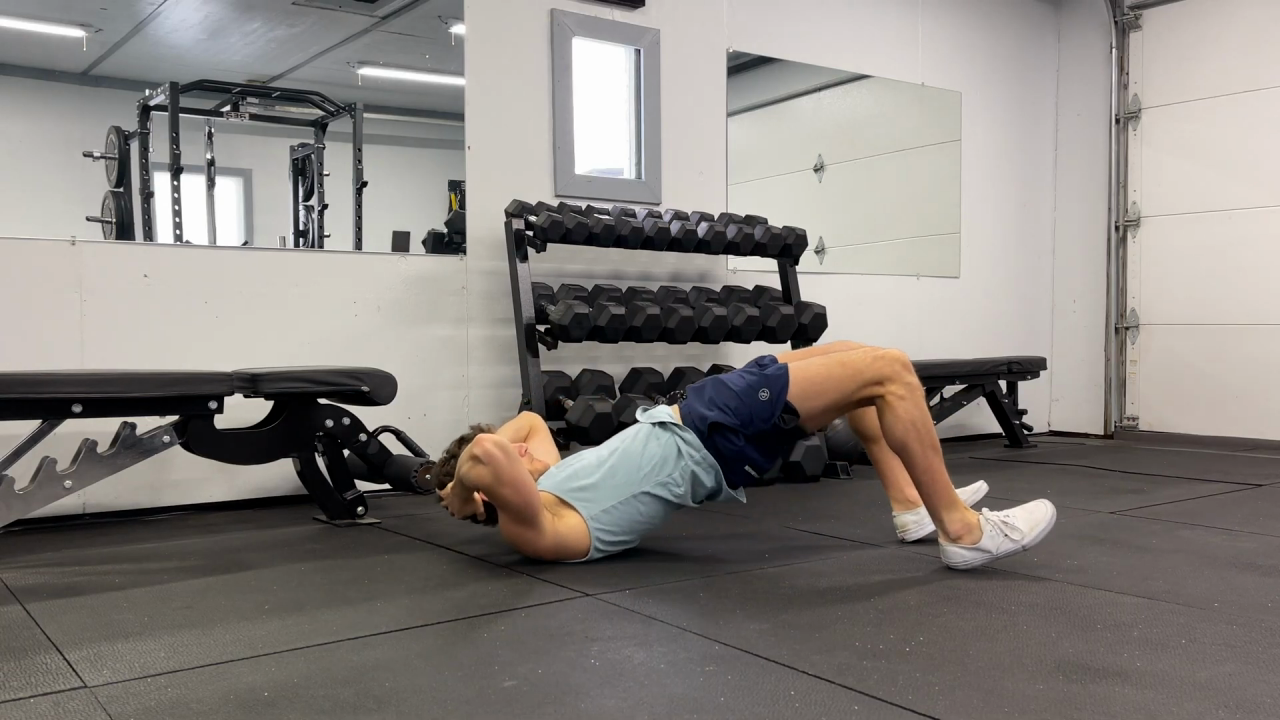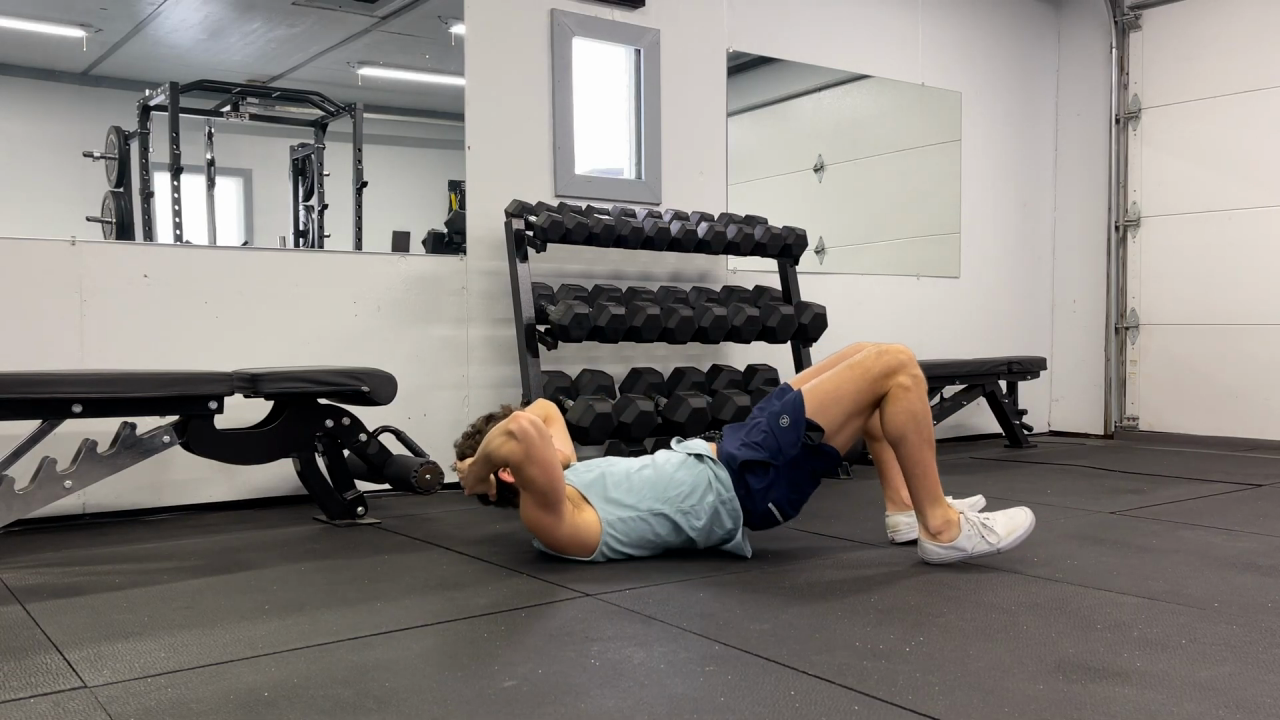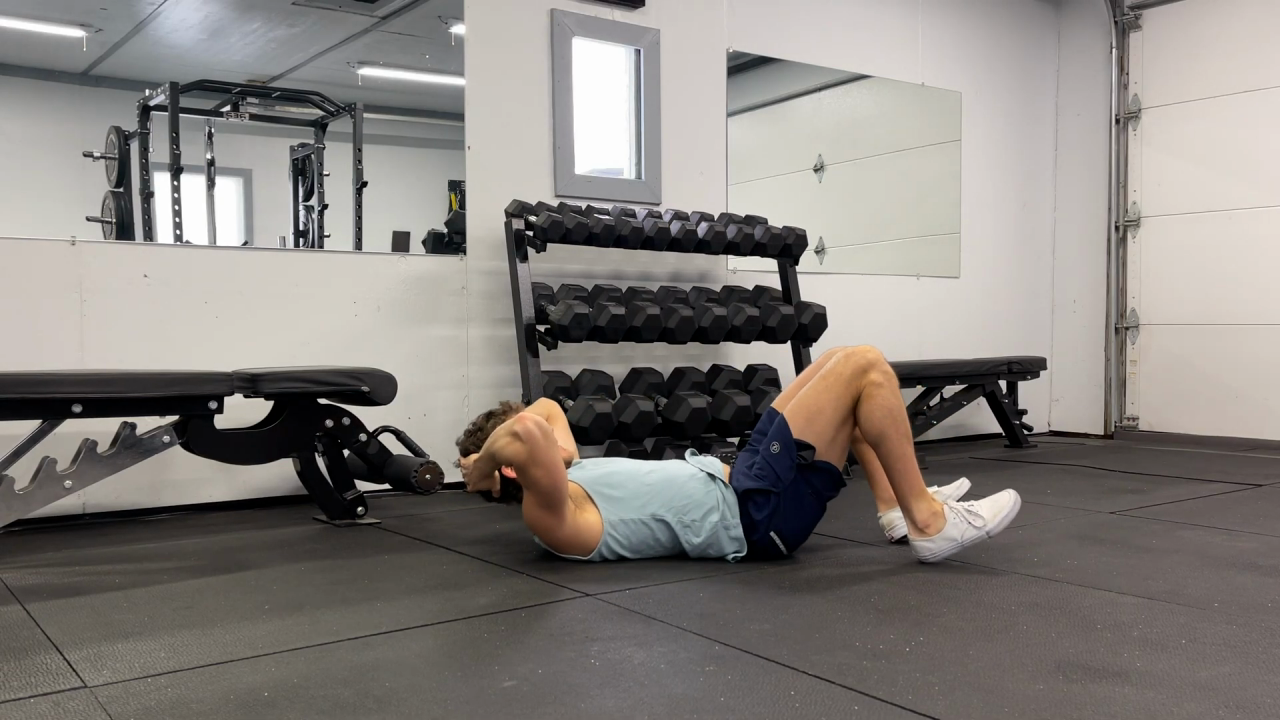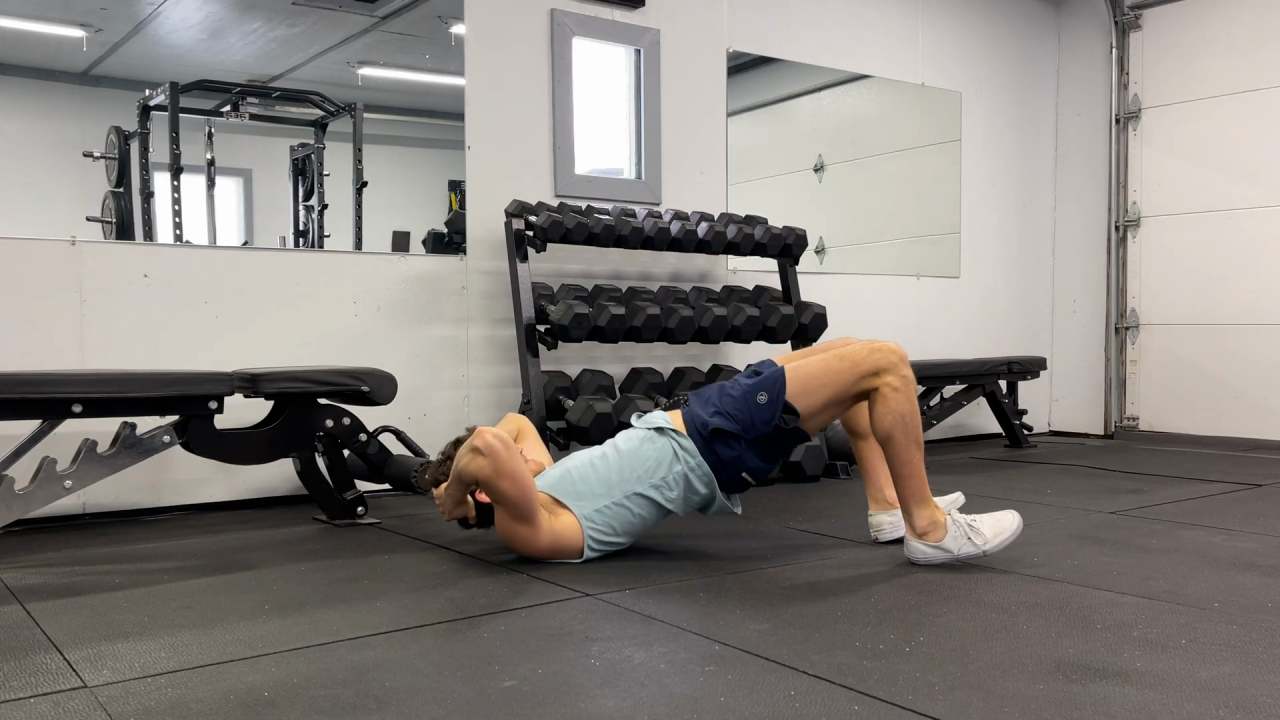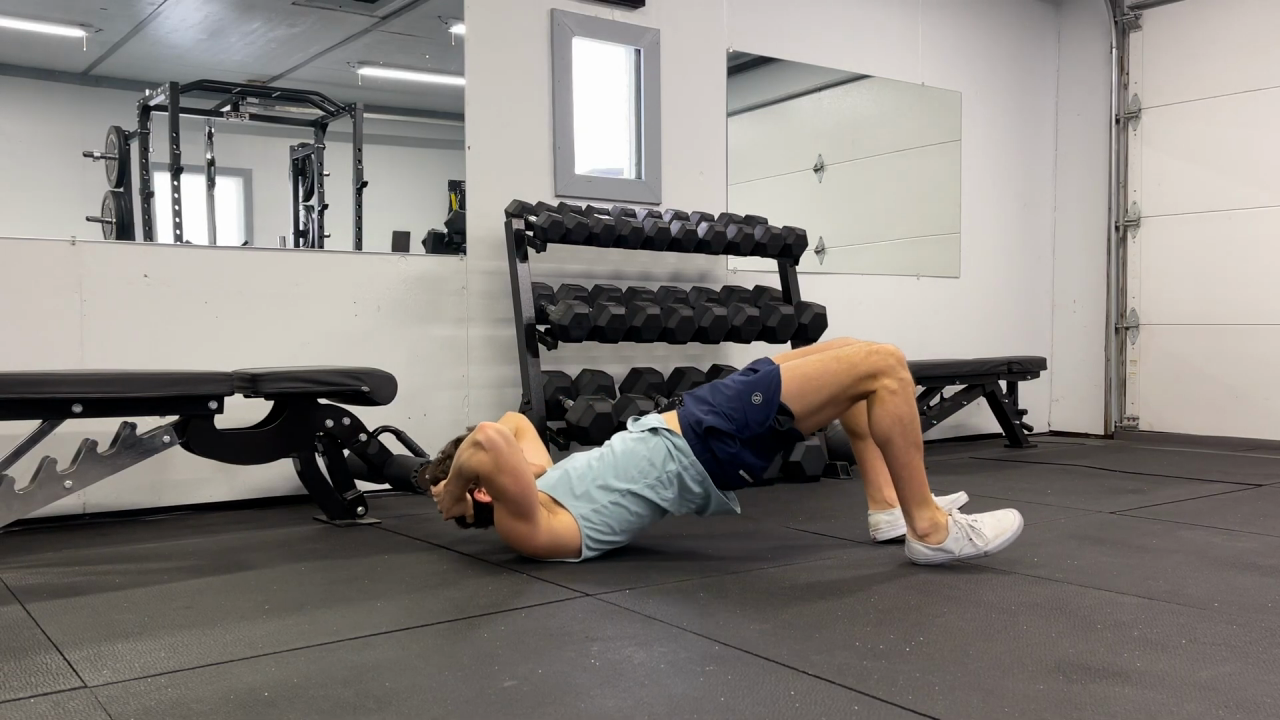
dt=1s
person 1, frame 1
left shoulder: (550, 483)
right shoulder: (534, 530)
left elbow: (529, 419)
right elbow: (490, 452)
left wrist: (476, 455)
right wrist: (462, 485)
left hip: (703, 414)
left knee: (859, 361)
right knee: (893, 372)
left ankle: (912, 505)
right ankle: (962, 530)
person 1, frame 2
left shoulder: (566, 485)
right shoulder: (552, 522)
left elbow: (545, 407)
right elbow: (522, 429)
right wrist: (478, 470)
left hip: (729, 457)
right hip: (747, 480)
left knee: (866, 359)
right knee: (897, 366)
left ankle: (907, 511)
right ankle: (942, 528)
person 1, frame 3
left shoulder: (568, 483)
right shoulder: (555, 519)
left elbow: (546, 406)
right elbow: (528, 431)
left wrist: (522, 450)
right wrist: (480, 469)
left hip: (733, 478)
right hip: (757, 511)
left knee: (843, 366)
right knee: (867, 368)
left ankle: (899, 509)
right ankle: (930, 523)
person 1, frame 4
left shoulder: (538, 493)
right shoulder: (527, 528)
left elbow: (514, 421)
right elbow: (487, 446)
left wrist: (464, 466)
right wrist: (452, 492)
left hip: (705, 426)
right hip: (714, 440)
left knee: (852, 356)
right knee: (887, 364)
left ankle: (888, 509)
right ankle: (928, 529)
person 1, frame 5
left shoulder: (540, 491)
right shoulder: (529, 528)
left elbow: (514, 420)
right elbow: (487, 440)
right wrist: (452, 492)
left hip: (702, 426)
right hip: (710, 441)
left knee: (851, 356)
right knee: (885, 366)
left ankle: (889, 508)
right ankle: (929, 529)
